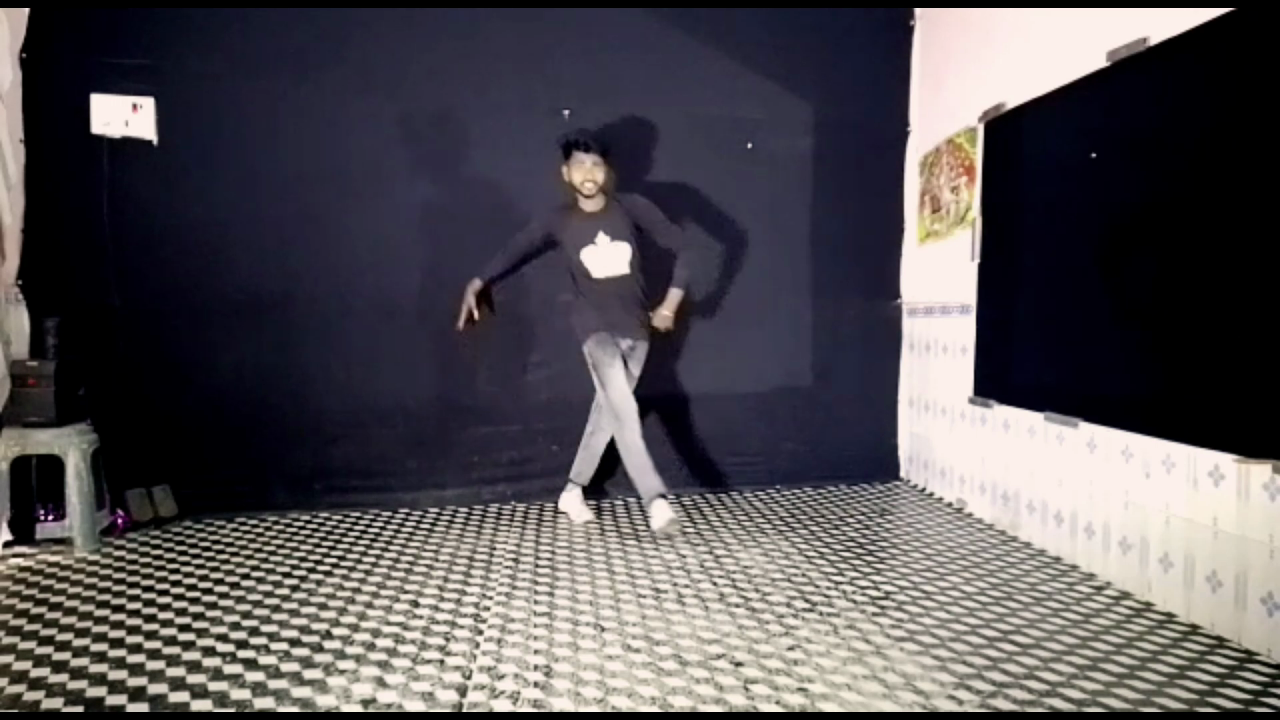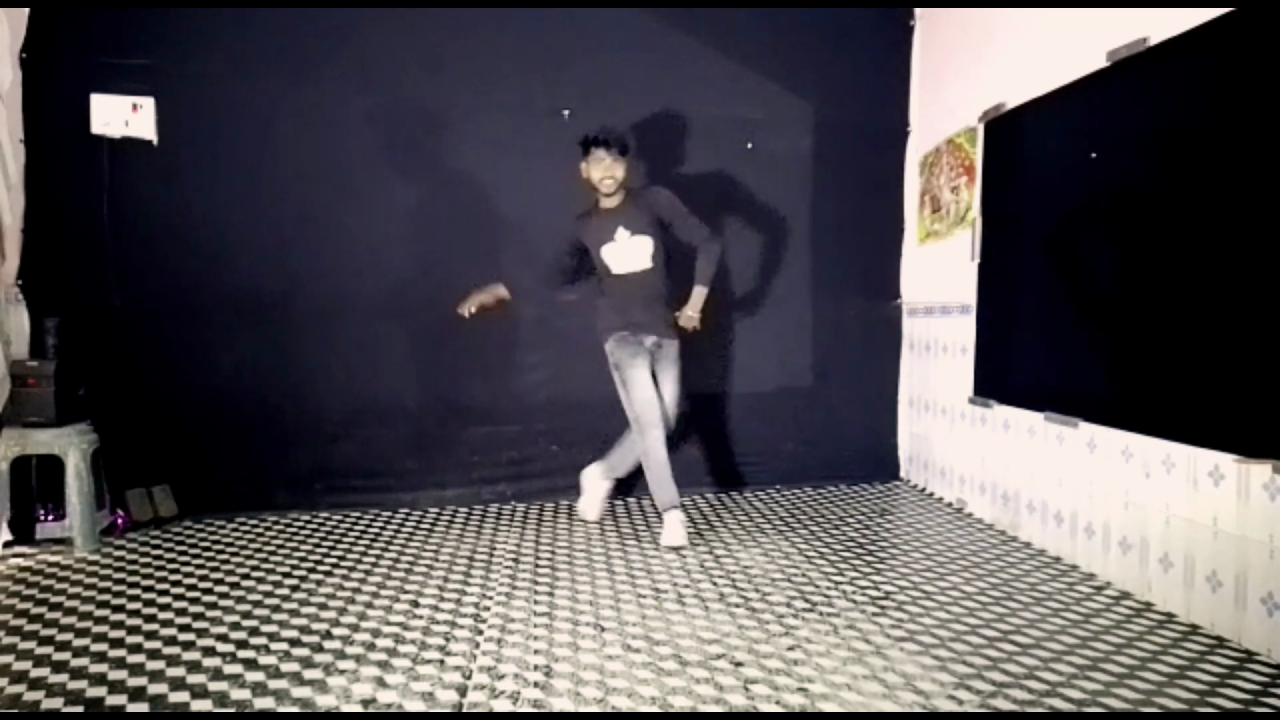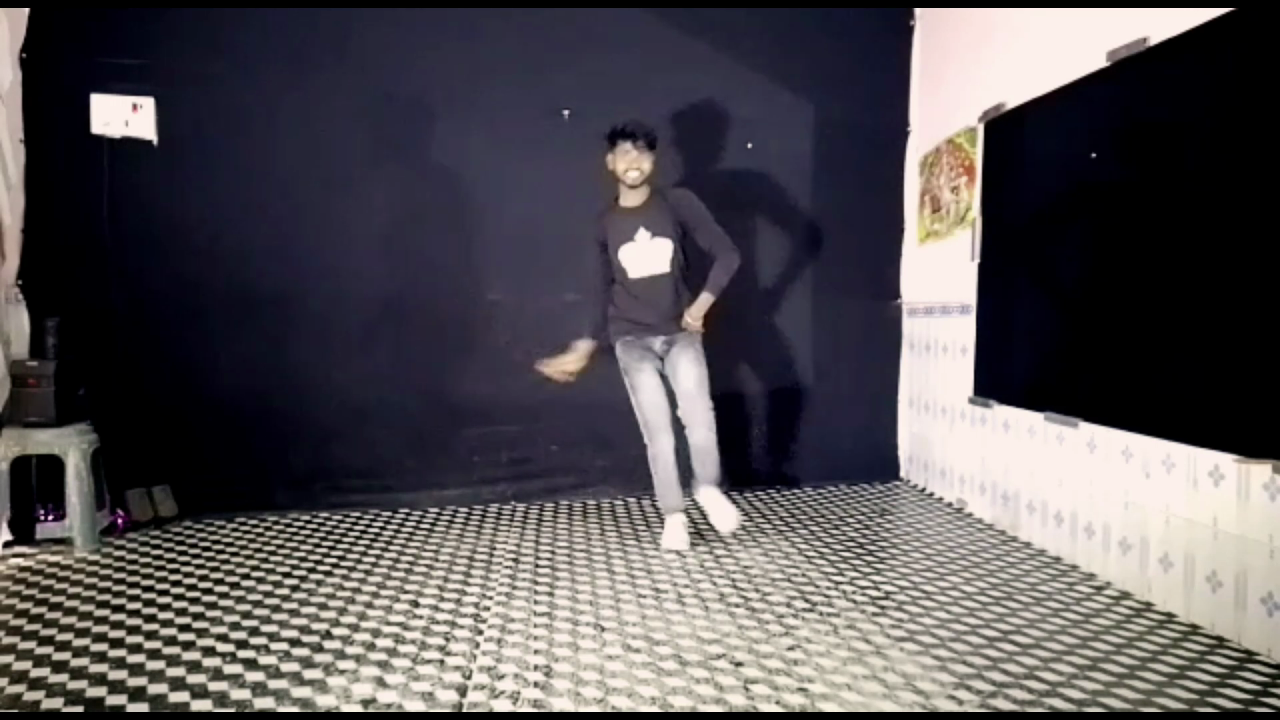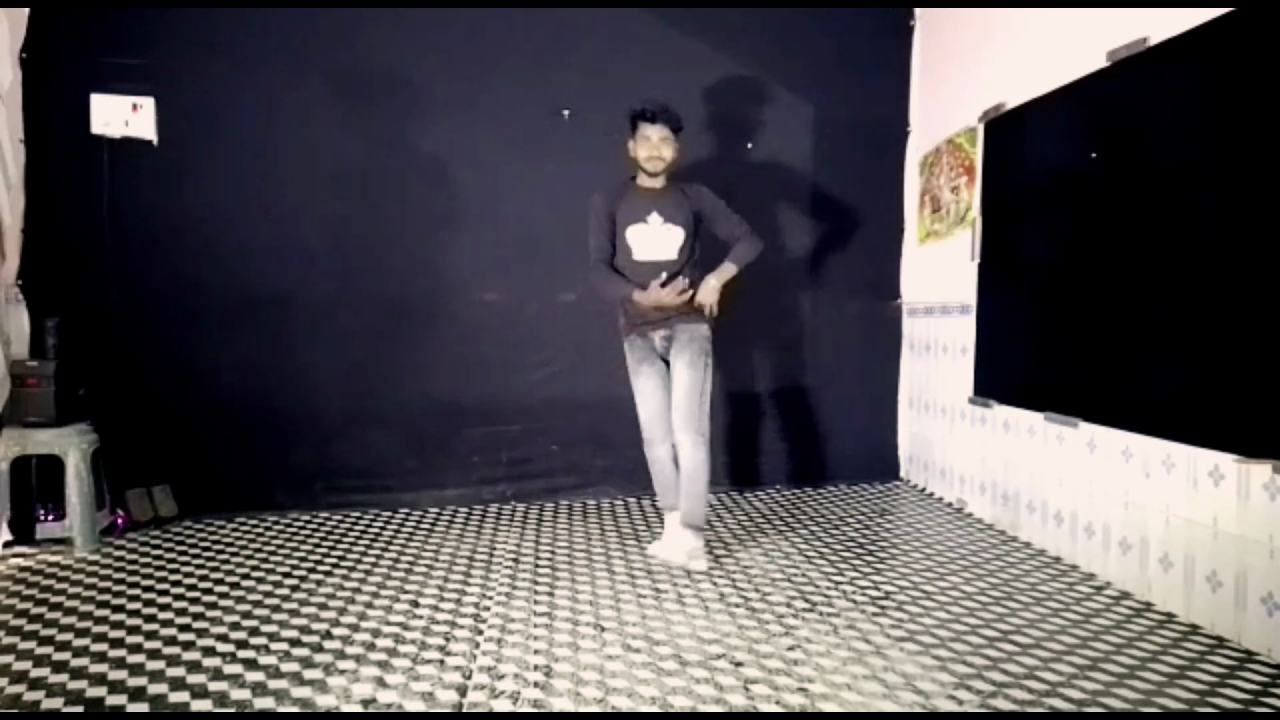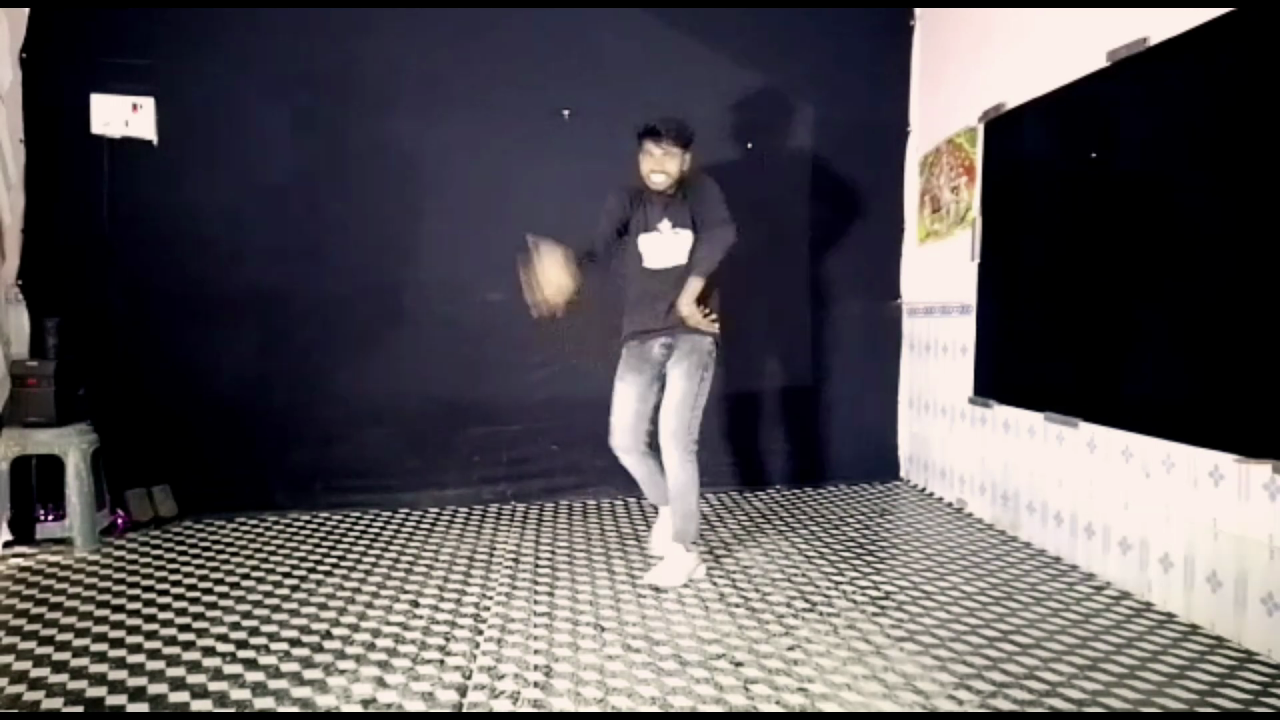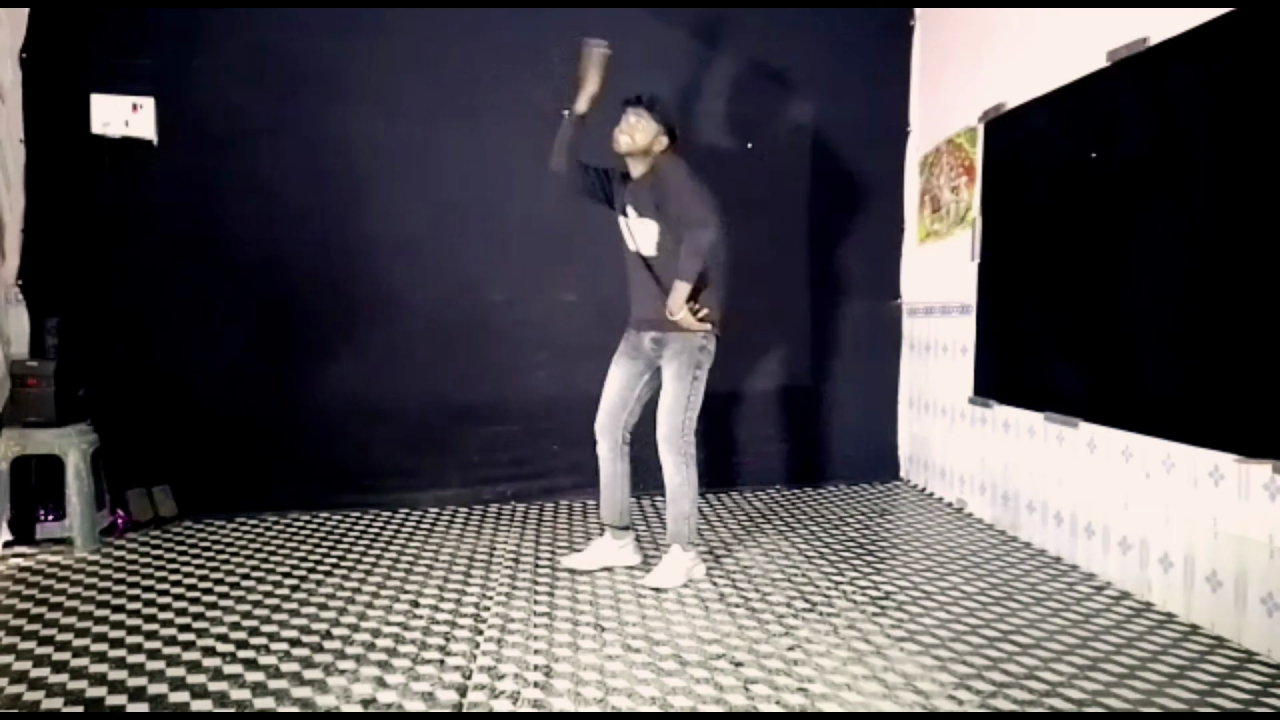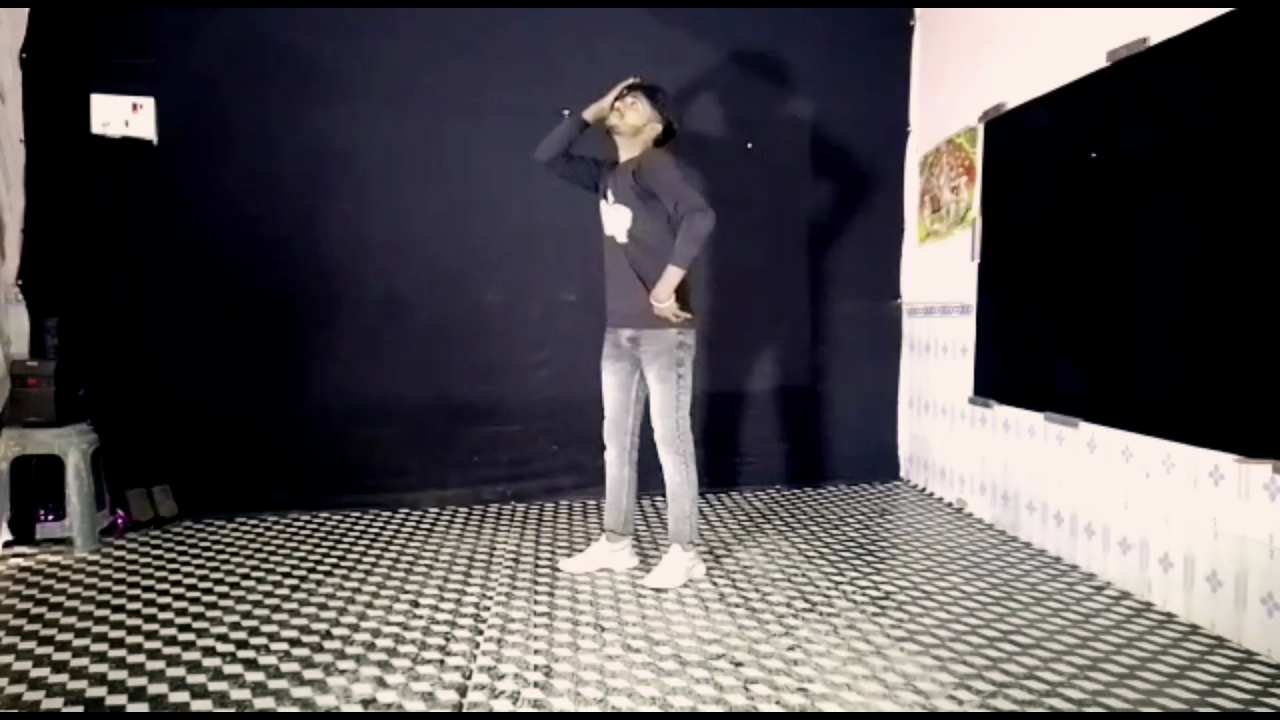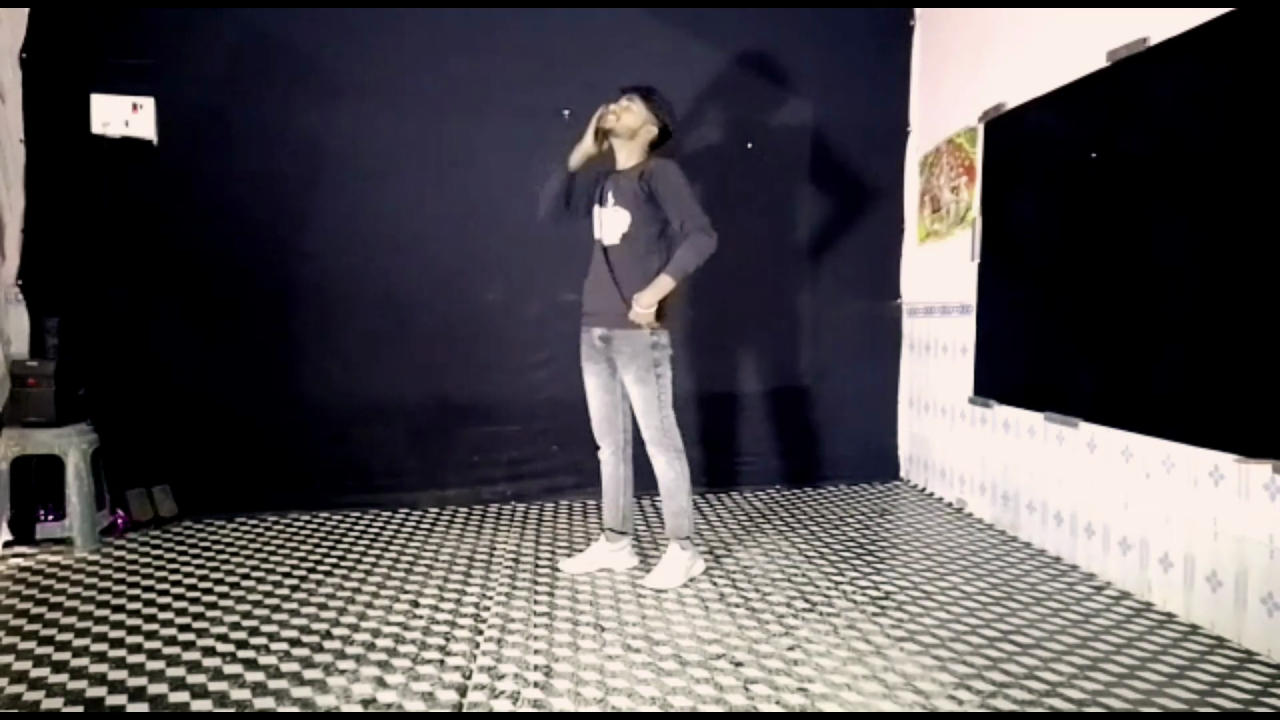
dt=0.2s
person 1, frame 1
left shoulder: (632, 207)
right shoulder: (558, 223)
left elbow: (681, 248)
right elbow: (515, 249)
left wrist: (672, 302)
right wrist: (476, 283)
left hip: (638, 331)
right hip: (598, 333)
left knee: (607, 413)
right knee: (626, 415)
left ankle: (573, 490)
right ankle: (656, 500)
person 1, frame 2
left shoulder: (655, 200)
right shoulder: (584, 227)
left elbow: (708, 242)
right elbow: (558, 276)
left wrist: (696, 298)
right wrist: (502, 291)
left hip: (663, 330)
right hip: (620, 335)
left knee: (661, 420)
right knee: (651, 419)
left ankle: (601, 473)
right ankle: (671, 512)
person 1, frame 3
left shoulder: (678, 203)
right shoulder: (601, 225)
left elbow: (727, 253)
right elbow: (604, 297)
left wrist: (700, 304)
right wrist: (582, 348)
left hip: (680, 333)
right hip: (632, 338)
left knee: (699, 415)
right knee: (657, 425)
left ankle: (709, 487)
right ankle: (674, 514)
person 1, frame 4
left shoulder: (694, 196)
right shoulder: (609, 202)
left elbow: (749, 240)
right elbow: (599, 268)
left wrist: (717, 280)
right wrist: (640, 296)
left hip: (689, 326)
right hip: (641, 331)
left knee: (687, 425)
right knee: (655, 430)
left ankle: (690, 534)
right ankle: (673, 516)
person 1, frame 5
left shoulder: (701, 190)
right shoulder: (626, 203)
left elbow: (722, 232)
right elbow: (601, 249)
left wrist: (691, 290)
right wrist: (567, 267)
left hip: (690, 339)
right hip: (640, 339)
left knee: (675, 440)
right knee: (625, 438)
left ankle: (686, 551)
right ankle: (669, 511)
person 1, frame 6
left shoulder: (671, 172)
right shoulder: (618, 185)
left elbow: (704, 228)
right elbow: (564, 166)
left wrist: (681, 295)
right wrist: (584, 100)
left hip: (687, 332)
right hip: (640, 331)
left knee: (673, 439)
right knee: (608, 428)
left ankle: (685, 551)
right ankle: (617, 538)
person 1, frame 7
left shoulder: (655, 166)
right shoulder: (608, 174)
left elbow: (698, 216)
right elbow: (547, 155)
left wrist: (669, 282)
right wrist: (593, 111)
left hip: (664, 329)
right hip: (621, 330)
left knee: (670, 440)
right knee: (617, 440)
left ankle: (684, 552)
right ankle: (616, 543)
person 1, frame 8
left shoulder: (659, 174)
right shoulder: (600, 180)
left elbow: (700, 237)
left wrist: (654, 293)
right wrist: (581, 158)
left hip: (637, 331)
right hip: (594, 328)
left knee: (659, 438)
right knee: (609, 440)
left ankle: (682, 549)
right ankle: (615, 542)
